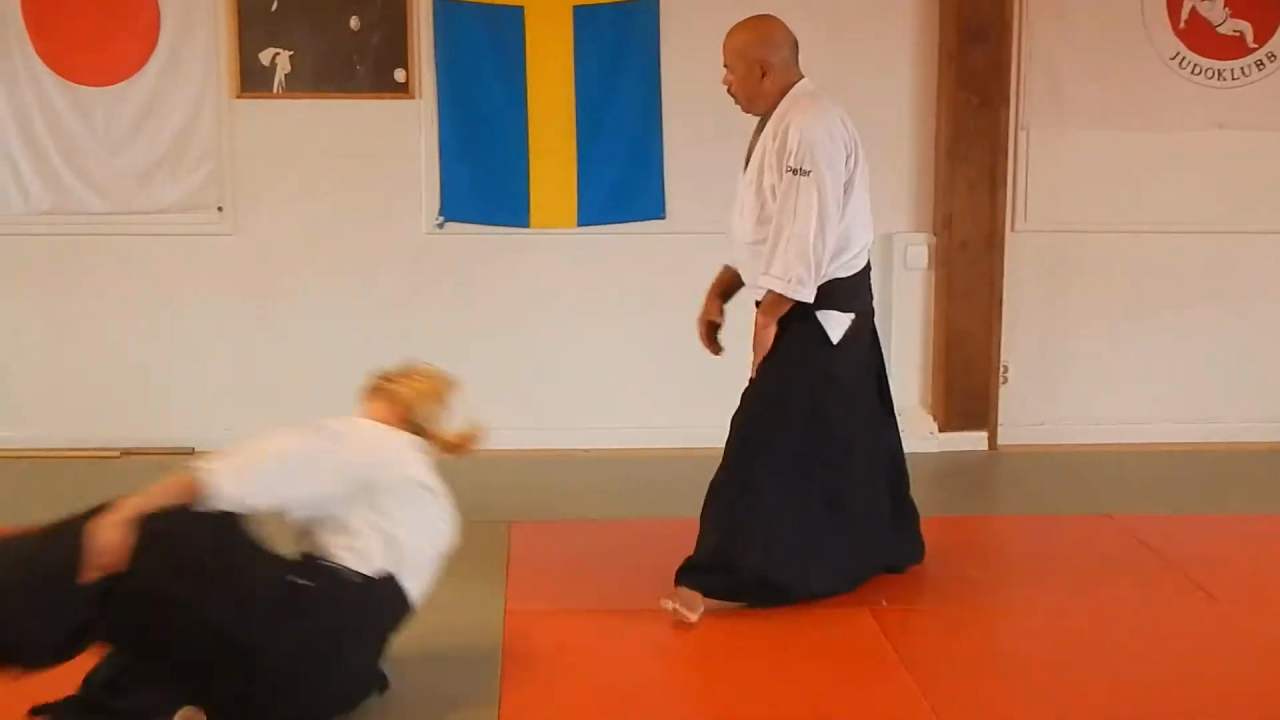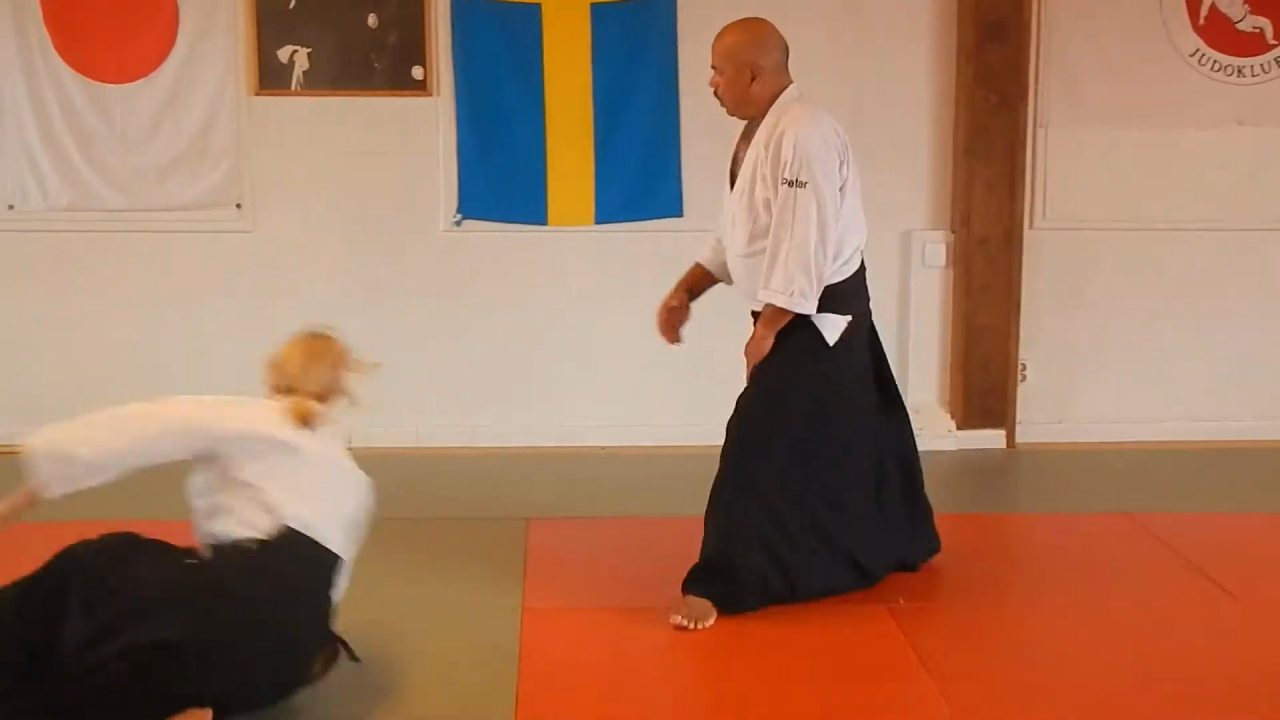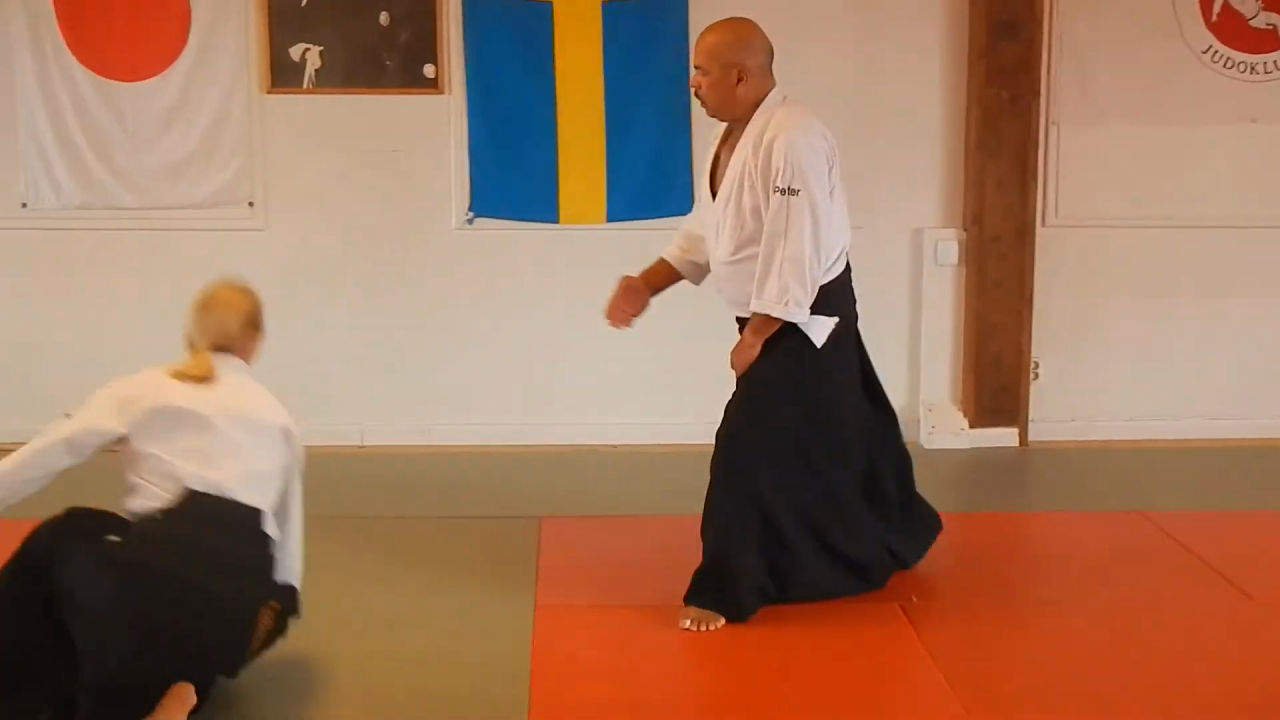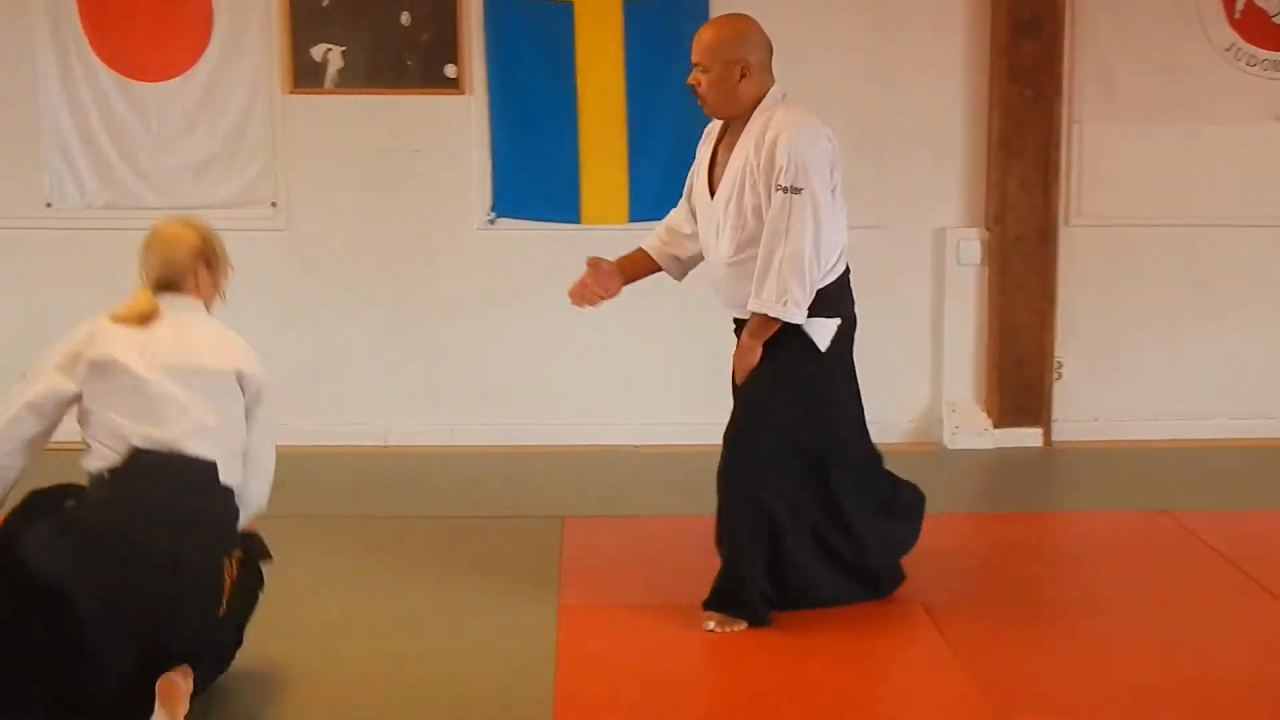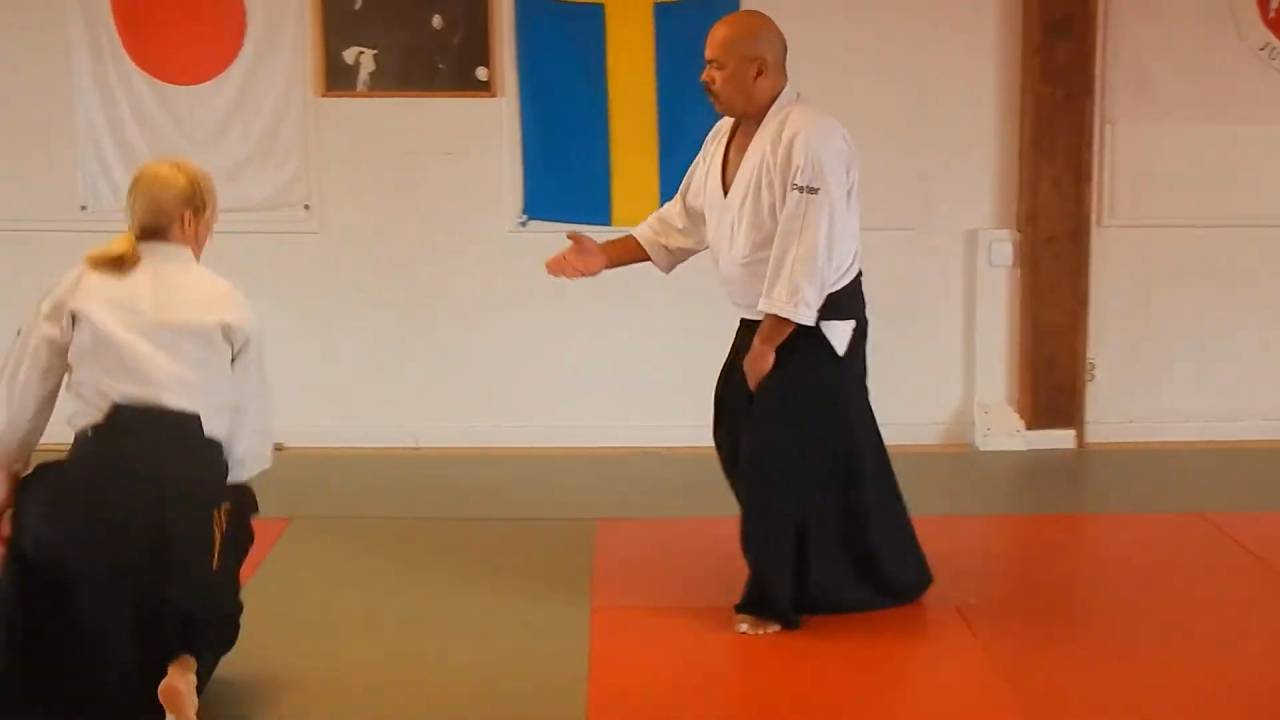
dt=0.1s
person 1, frame 1
left shoulder: (811, 127)
right shoulder: (778, 126)
left elbow: (806, 236)
right elbow: (763, 229)
left wrist: (769, 318)
right wrist: (719, 293)
left hip: (820, 312)
right hip: (824, 313)
left knee: (766, 443)
right knee: (847, 438)
left ankle: (715, 577)
right ankle: (885, 544)
person 1, frame 2
left shoulder: (800, 132)
right shoulder: (762, 131)
left elbow: (806, 246)
right elbow: (743, 234)
left wrist: (766, 328)
right wrist: (687, 290)
left hip: (816, 317)
right hip: (809, 316)
left knee: (761, 445)
right knee: (853, 437)
left ankle: (722, 583)
right ankle: (897, 542)
person 1, frame 3
left shoulder: (791, 138)
right shoulder: (732, 139)
left elbow: (792, 252)
right elbow: (704, 232)
left wrist: (756, 336)
right wrist: (646, 283)
left hip: (804, 323)
right hip: (774, 321)
left knee: (751, 451)
right knee: (842, 439)
left ankle: (728, 590)
right ankle: (899, 534)
person 1, frame 4
left shoulder: (794, 137)
right shoulder: (719, 136)
left elbow: (796, 253)
right elbow: (689, 225)
left wrist: (755, 340)
right wrist: (620, 273)
left hip: (802, 321)
right hip: (767, 318)
left knee: (760, 453)
right knee: (820, 444)
left ankle: (747, 592)
right ankle: (882, 528)
person 1, frame 5
left shoulder: (810, 137)
right shoulder: (725, 137)
left elbow: (807, 254)
right elbow: (685, 219)
left wrist: (768, 342)
right wrist: (604, 255)
left hip: (815, 328)
right hip: (763, 321)
left knee: (785, 459)
right knee: (744, 440)
left ankle: (782, 597)
person 2, frame 1
left shoulder: (372, 448)
right shoulder: (434, 509)
left elbow: (271, 470)
left wrist: (132, 507)
left hip: (301, 638)
right hip: (339, 668)
person 2, frame 2
left shoulder: (240, 416)
right shoulder: (353, 480)
left elbow: (108, 441)
left hip: (232, 606)
right hip: (289, 644)
left knee: (86, 575)
person 2, frame 3
left shoulder: (147, 389)
right shoulder: (277, 422)
left elbow: (47, 455)
right elbow: (285, 541)
left hip: (152, 568)
right hip: (234, 590)
left knee: (55, 555)
person 2, frame 4
left shoulder: (98, 337)
right shoulder: (239, 357)
right elbow: (252, 484)
left hip: (113, 527)
right hip: (201, 543)
right ankle: (178, 679)
person 2, frame 5
left shoulder: (78, 289)
right shoulder: (227, 305)
right elbow: (250, 446)
left hip: (95, 483)
right hip: (189, 494)
right knee: (199, 610)
right ankle: (183, 672)
